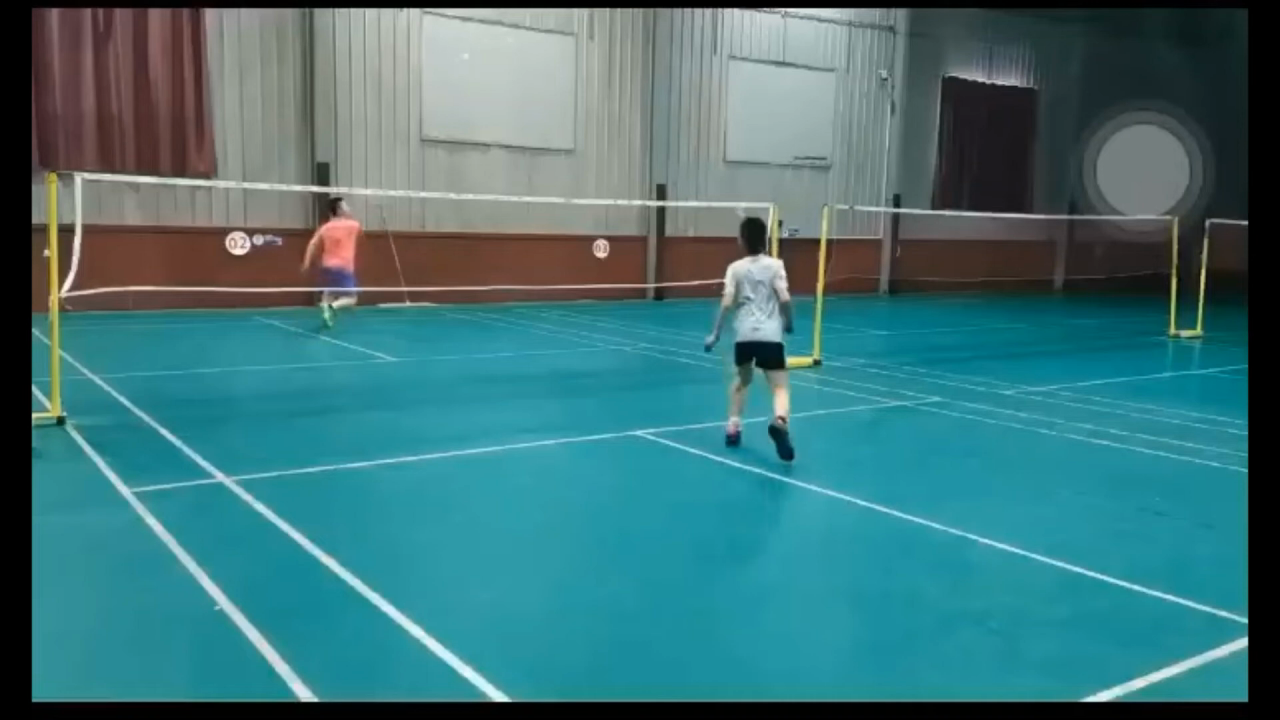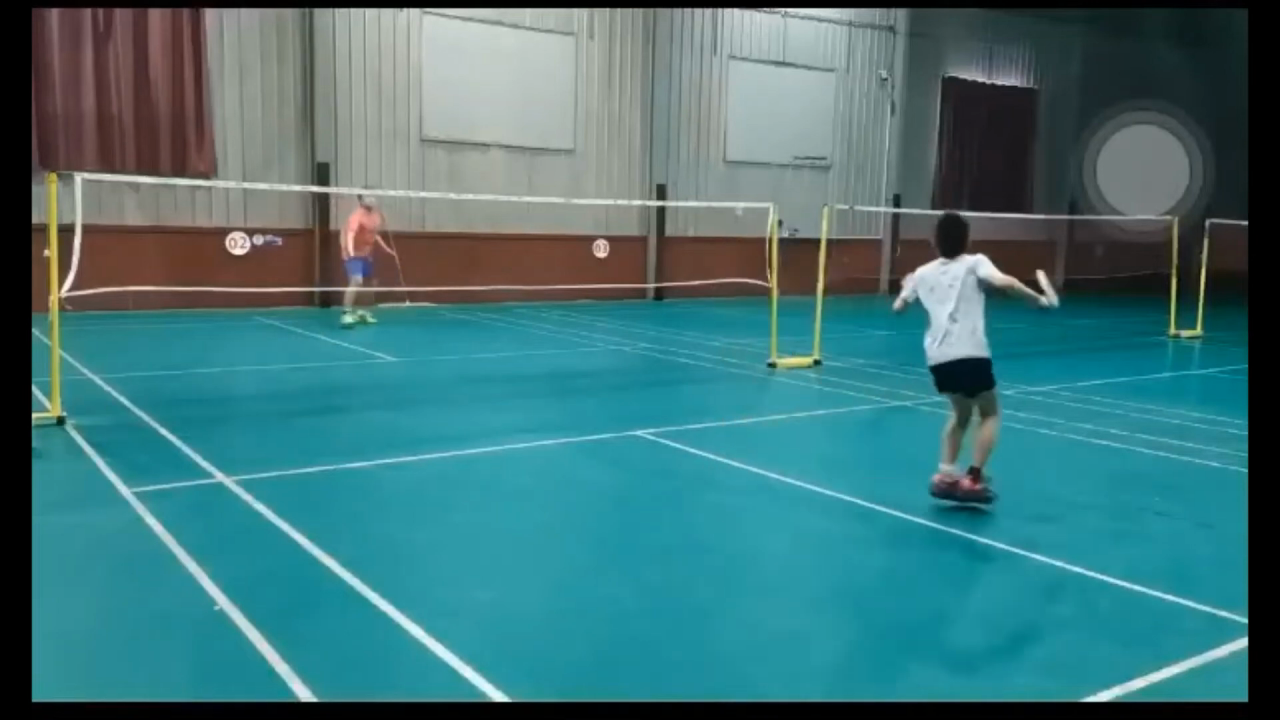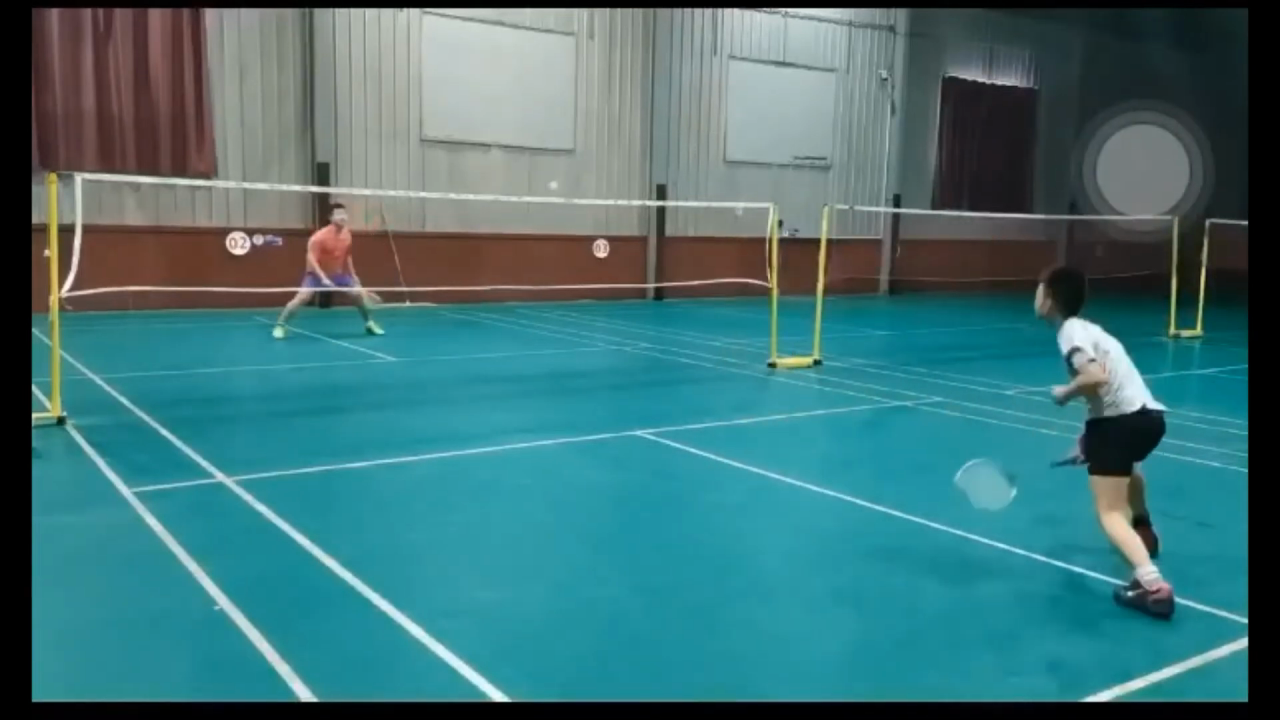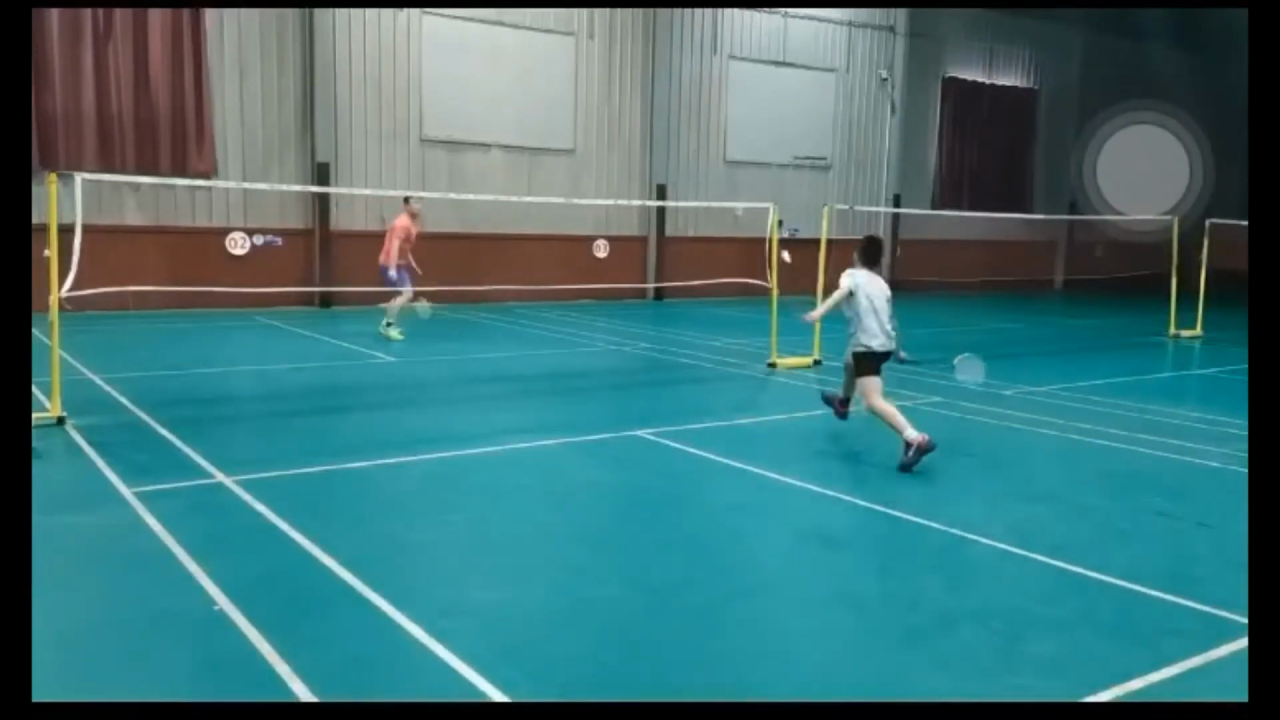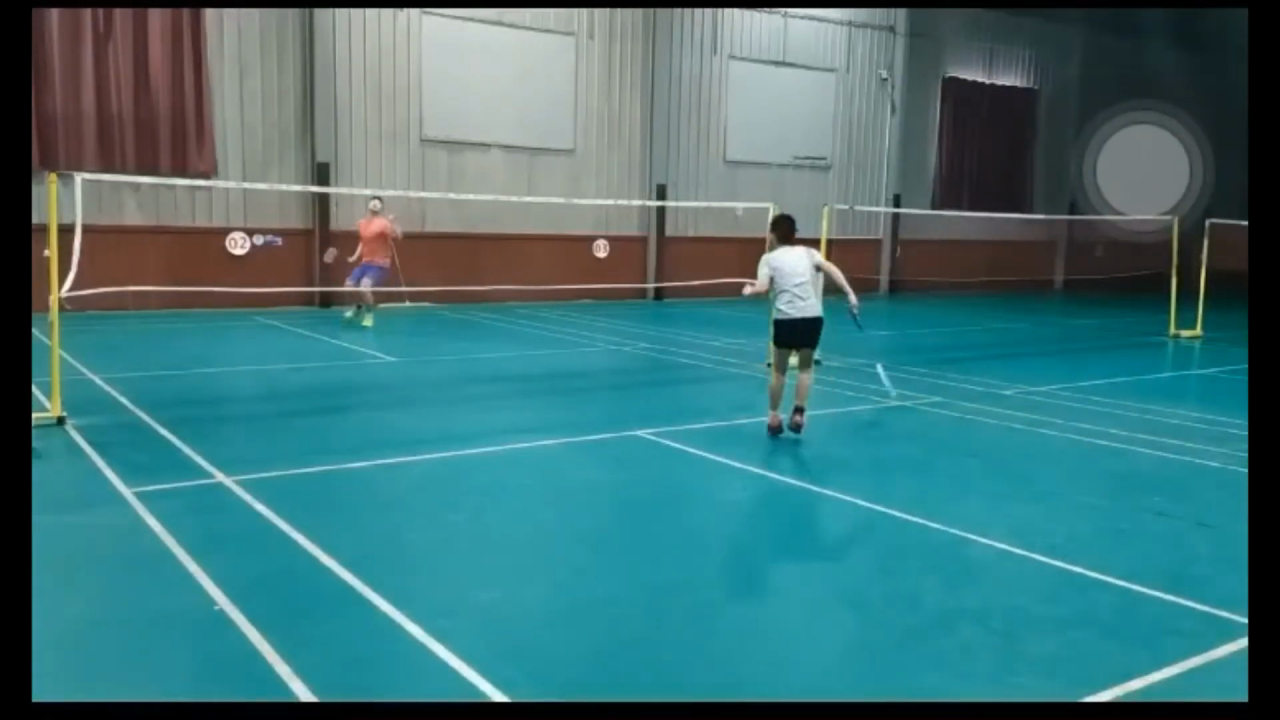
dt=1s
person 1, frame 1
left shoulder: (735, 268)
right shoulder: (775, 265)
left elbow: (727, 303)
right elbow: (785, 299)
left wrist: (715, 334)
right wrist: (788, 321)
left hip: (745, 335)
right hip: (771, 337)
left knee: (741, 380)
right knee: (780, 390)
left ankle: (733, 427)
right ankle: (779, 423)
person 1, frame 2
left shoulder: (923, 272)
right shoulder: (974, 263)
left elbow: (898, 307)
right elbow: (1003, 282)
left wrist: (907, 287)
right wrist: (1037, 298)
left hip: (938, 357)
right hip: (970, 355)
left knee: (962, 415)
right knee: (990, 416)
left ankle: (946, 477)
right ankle: (972, 479)
person 1, frame 3
left shoulder: (1070, 334)
right shoulder: (1087, 328)
left elbow: (1096, 379)
left wrist: (1065, 393)
right wrist: (1088, 438)
left hip: (1118, 419)
right hip: (1151, 416)
left knee: (1111, 513)
right knee: (1123, 466)
left ankle: (1153, 586)
right ankle: (1143, 531)
person 1, frame 4
left shoulder: (851, 276)
right shoulder: (880, 283)
left elbow: (841, 293)
left wrist: (819, 311)
right wrist: (892, 343)
left hip: (867, 346)
right hip: (884, 344)
left knee: (873, 402)
right knee: (850, 362)
left ankle: (915, 440)
right ankle: (843, 403)
person 1, frame 5
left shoulder: (769, 258)
right shoulder: (808, 253)
left elbow: (762, 288)
right elbow: (830, 268)
left wrist: (749, 290)
right wrist: (850, 294)
left hip: (785, 318)
right hip: (813, 318)
left knee: (779, 370)
right knee: (805, 368)
left ankle: (774, 419)
right ankle: (798, 415)
